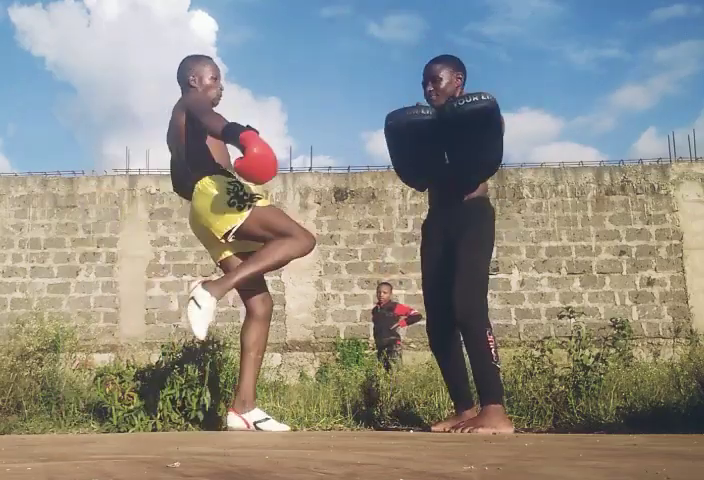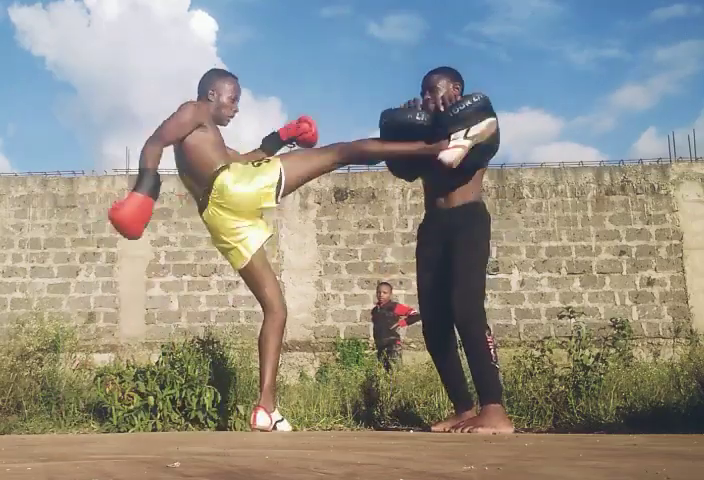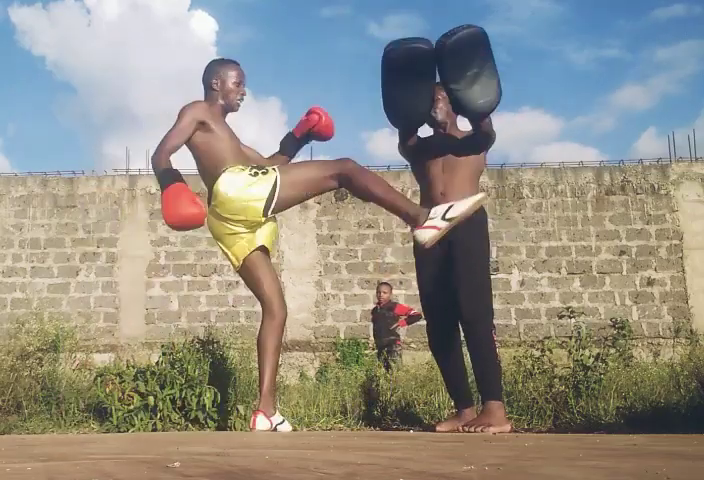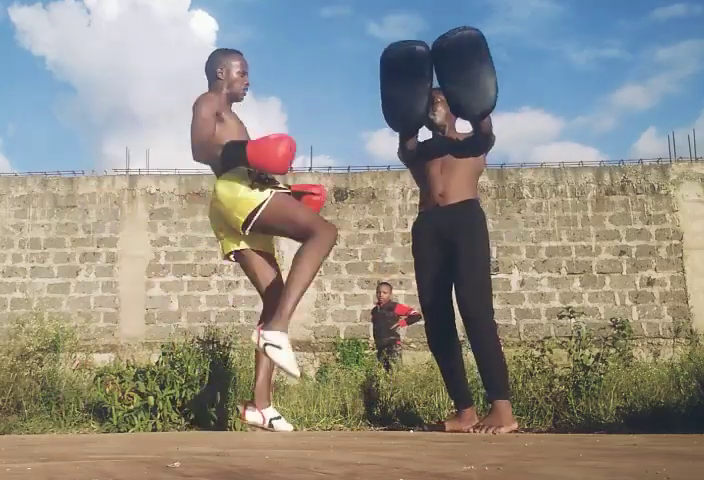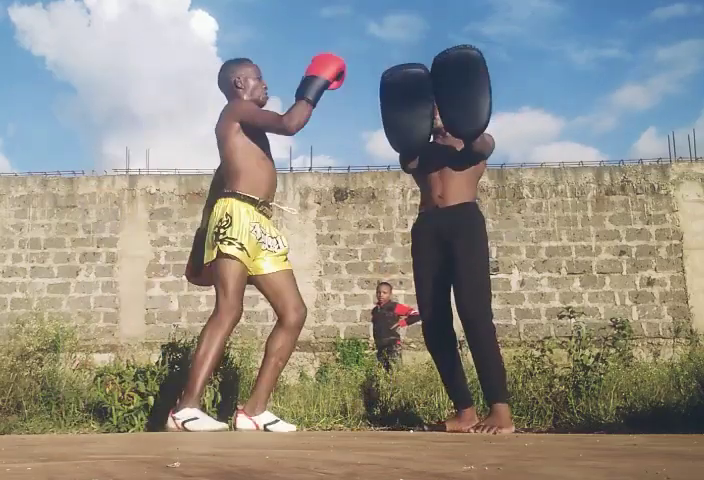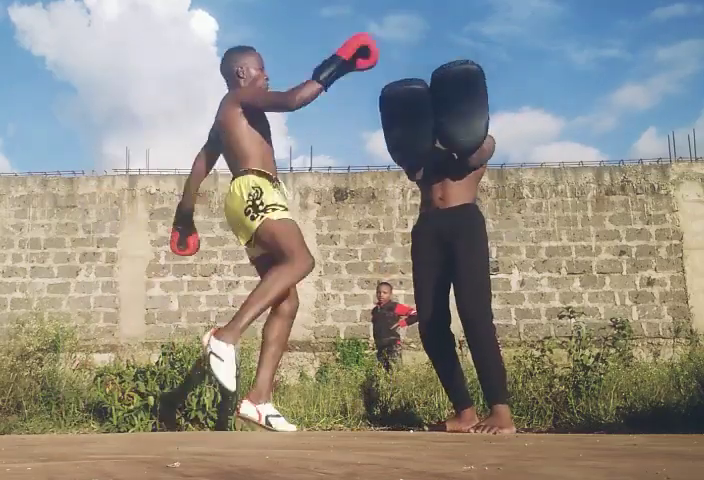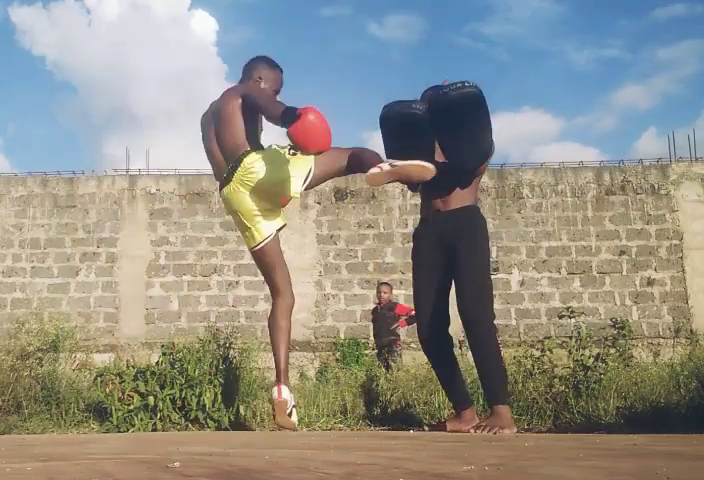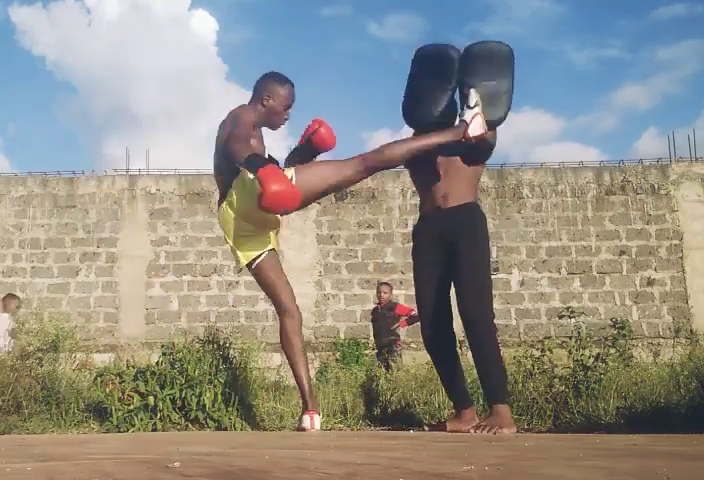
dt=0.1s
person 1, frame 1
left shoulder: (482, 117)
right shoulder: (425, 128)
left elbow: (484, 163)
right elbow: (415, 177)
left wrist: (453, 114)
right wrist: (409, 133)
left hip: (472, 215)
right hip: (436, 221)
left knee: (468, 306)
right knee: (438, 320)
left ankle: (495, 411)
right ankle: (465, 407)
person 1, frame 2
left shoulder: (480, 124)
left elbow: (484, 145)
right elbow: (403, 170)
left hip: (468, 221)
right hip: (432, 226)
left knee: (466, 308)
right knee: (434, 323)
left ankle: (495, 410)
right ankle: (464, 408)
person 1, frame 3
left shoulder: (477, 140)
right shoulder: (420, 144)
left elbow: (484, 131)
right elbow: (405, 146)
left hip: (467, 221)
left knee: (473, 306)
right knee: (439, 318)
left ankle: (495, 409)
right ankle: (466, 407)
person 1, frame 4
left shoulder: (472, 141)
right shoulder: (420, 150)
left elbow: (486, 133)
right elbow: (406, 147)
left hip: (467, 221)
right hip: (428, 225)
left knee: (477, 311)
right knee: (437, 323)
left ankle: (502, 407)
right ankle: (464, 410)
person 1, frame 5
left shoulder: (480, 138)
right shoulder: (420, 147)
left elbow: (477, 148)
right elbow: (409, 162)
left wrist: (468, 115)
right wrist: (409, 124)
left hip: (465, 221)
right hip: (427, 226)
left knee: (475, 312)
right knee: (434, 322)
left ankle: (500, 409)
right ankle: (464, 409)
person 1, frame 6
left shoulder: (482, 142)
right shoulder: (422, 151)
left elbow: (473, 158)
right elbow: (415, 170)
left wrist: (465, 127)
right wrist: (410, 139)
left hip: (465, 222)
right hip: (426, 228)
left knee: (475, 313)
right knee: (430, 324)
left ankle: (500, 410)
right ankle: (463, 410)
person 1, frame 7
left shoulder: (474, 147)
right shoulder: (418, 152)
left elbow: (475, 160)
right elbow: (416, 180)
left hip: (465, 226)
right hip: (427, 232)
left knee: (476, 315)
right knee: (429, 326)
left ankle: (500, 412)
right ankle: (464, 411)
person 1, frame 8
left shoulder: (472, 145)
right shoulder: (420, 147)
left elbow: (488, 140)
right elbow: (416, 157)
left wrist: (484, 107)
left hip: (466, 221)
right hip: (429, 227)
left knee: (475, 313)
right knee: (432, 322)
left ankle: (500, 409)
right ankle: (464, 410)
person 2, frame 1
left shoulder: (180, 130)
right shoulder: (189, 105)
left elbow: (188, 173)
right elbow: (205, 118)
right wrist: (240, 133)
left hip: (218, 205)
right hip: (220, 195)
left knee: (260, 306)
right knee: (301, 240)
left ankle: (245, 408)
right ankle: (211, 290)
person 2, frame 2
left shoulder: (204, 136)
right shoulder: (193, 112)
left elbow: (241, 160)
right elbow: (153, 144)
left wrist: (281, 137)
right wrist: (145, 187)
left hip: (227, 221)
right hip: (237, 187)
left knee: (276, 309)
right knee: (347, 150)
left ankle: (266, 407)
right ankle: (434, 148)
person 2, frame 3
left shoulder: (220, 128)
right shoulder: (198, 111)
left elbow: (266, 162)
right elbow: (160, 155)
left wrist: (299, 135)
right wrist: (171, 183)
left hip: (229, 220)
right hip: (237, 189)
left knee: (274, 307)
right knee: (349, 169)
left ankle: (265, 411)
right ankle: (424, 220)
person 2, frame 4
left shoulder: (230, 118)
right shoulder: (208, 102)
right elbow: (201, 151)
left wrist: (294, 194)
right wrist: (244, 152)
right hip: (238, 191)
left knee: (275, 297)
right knee: (323, 232)
left ankle: (261, 404)
right ankle: (276, 328)
person 2, frame 5
left shoulder: (244, 130)
right shoulder: (239, 110)
left elbow: (220, 183)
right elbow: (290, 124)
left wrist: (200, 244)
right wrist: (314, 86)
left hip: (258, 227)
right hip: (236, 219)
left knee: (294, 315)
right knee: (228, 312)
left ankle: (255, 410)
right ankle: (186, 409)
person 2, frame 6
left shoulder: (226, 119)
right shoulder: (242, 96)
left elbow: (201, 163)
right elbow: (291, 100)
left wrist: (185, 213)
right wrist: (335, 65)
left hip: (259, 199)
right hip: (256, 193)
left knee: (288, 304)
right knee: (300, 261)
left ankle: (259, 399)
right ankle: (226, 335)
person 2, frame 7
left shoulder: (212, 115)
right shoulder: (239, 97)
right elbow: (267, 103)
right wrist: (296, 116)
left hip: (241, 197)
right hip: (257, 172)
left knee: (283, 293)
right knee: (354, 155)
left ankle: (283, 388)
person 2, frame 8
left shoulder: (228, 126)
right shoulder: (242, 117)
right elbow: (238, 145)
left wrist: (305, 150)
right wrist: (259, 168)
left hip: (235, 216)
right hip: (255, 192)
left knee: (289, 309)
right knee: (367, 161)
left ankle: (310, 409)
right ankle: (458, 131)
